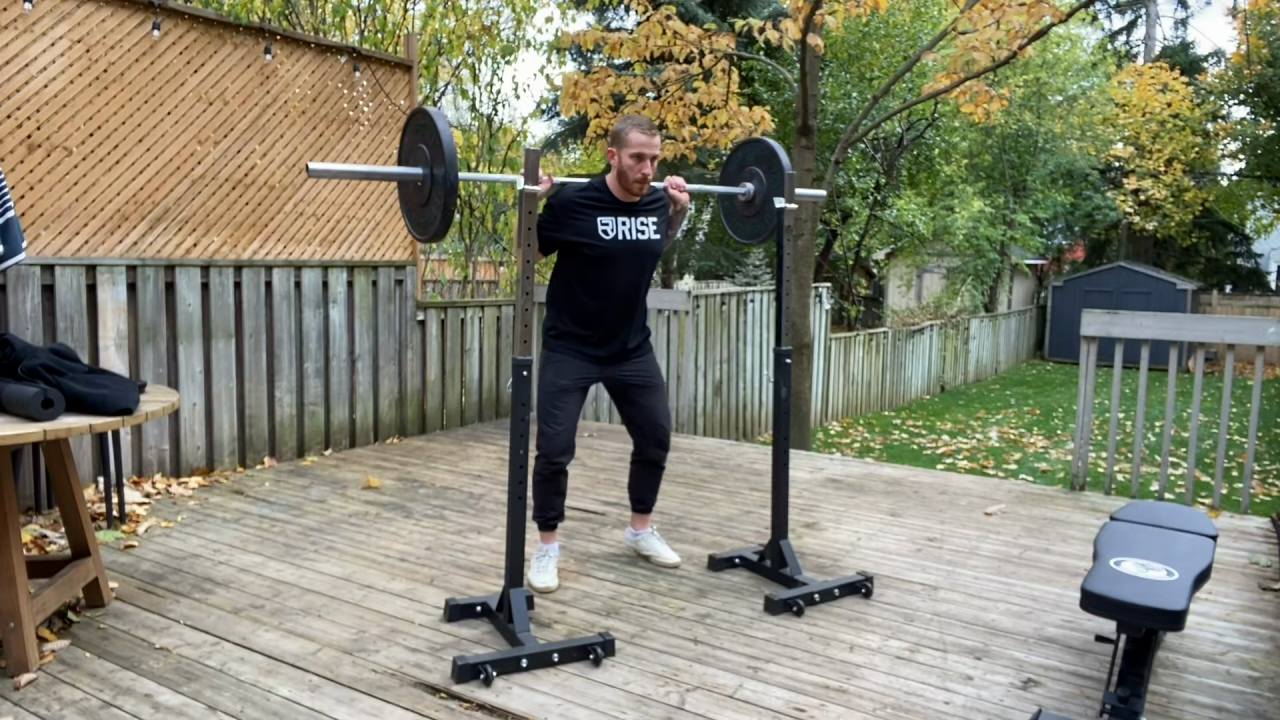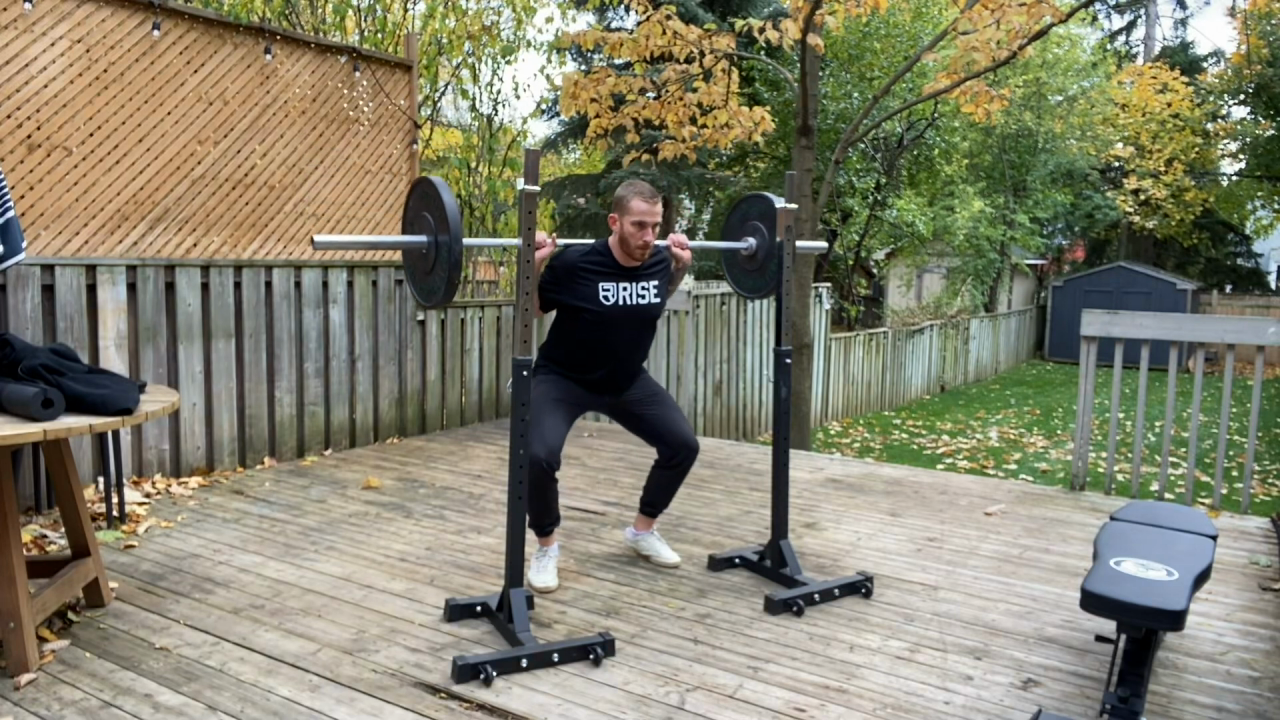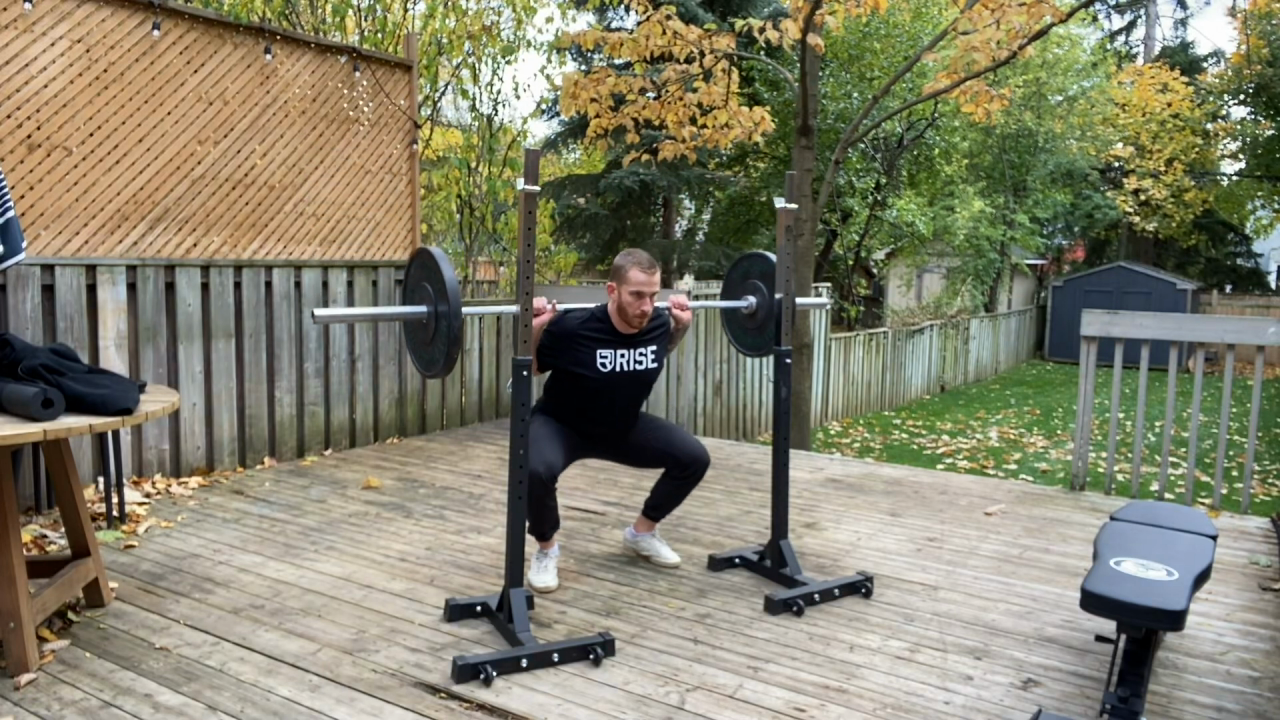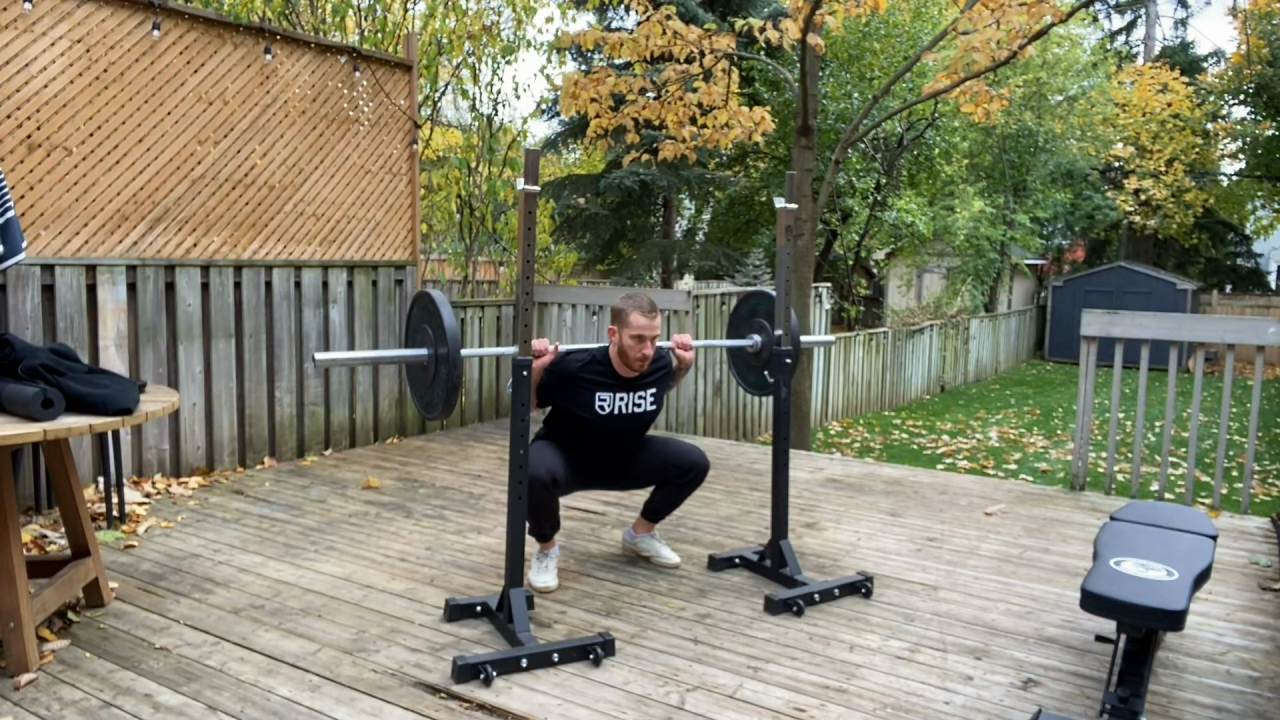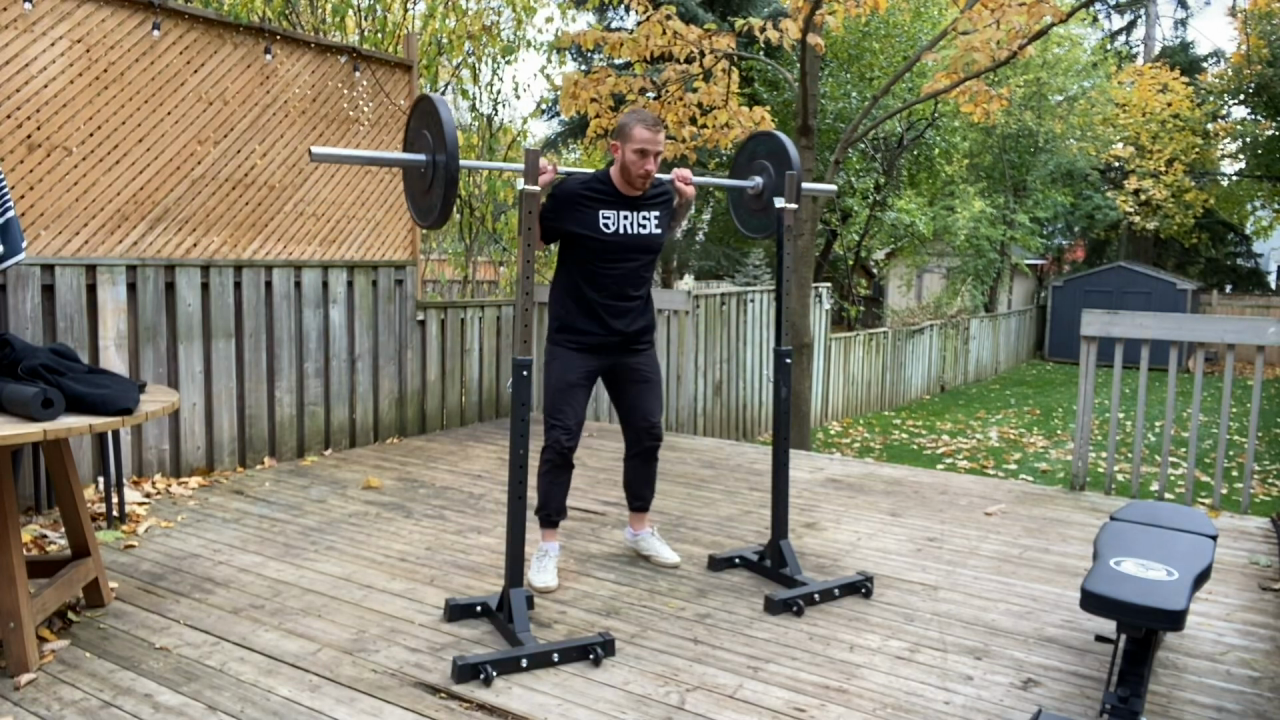
dt=1s
person 1, frame 1
left shoulder: (657, 204)
right shoulder: (573, 202)
left wrist: (680, 208)
left hip: (632, 347)
right hip: (571, 348)
left knee: (655, 439)
right knee: (555, 448)
left ankle: (641, 529)
right ankle: (546, 547)
person 1, frame 2
left shoulder: (659, 262)
right shoulder: (574, 263)
right elbow: (531, 308)
left wrist: (681, 266)
right wrist: (534, 265)
left hip: (627, 379)
right hip: (563, 377)
left knee: (683, 445)
right knee: (540, 456)
left ankle: (642, 530)
right ankle: (545, 547)
person 1, frame 3
left shoulder: (658, 324)
right shoulder: (573, 328)
right elbow: (527, 369)
left wrist: (681, 324)
right wrist: (534, 330)
left hip: (623, 425)
right hip: (561, 424)
left knee: (694, 457)
right knee: (537, 470)
left ankle: (642, 532)
right ankle: (546, 549)
person 1, frame 4
left shoulder: (658, 364)
right shoulder: (573, 369)
left wrist: (684, 363)
right wrist: (534, 370)
left hip: (624, 459)
right hip: (564, 456)
left knee: (693, 463)
right knee: (537, 473)
left ankle: (640, 533)
right ankle: (546, 550)
person 1, frame 5
left shoulder: (661, 196)
right shoulder: (575, 193)
right elbow: (528, 242)
left wrist: (685, 200)
right wrist: (534, 193)
left hip: (635, 342)
right hip: (575, 341)
left knee: (646, 437)
right knee: (561, 442)
left ankle: (640, 530)
right ankle: (548, 546)
